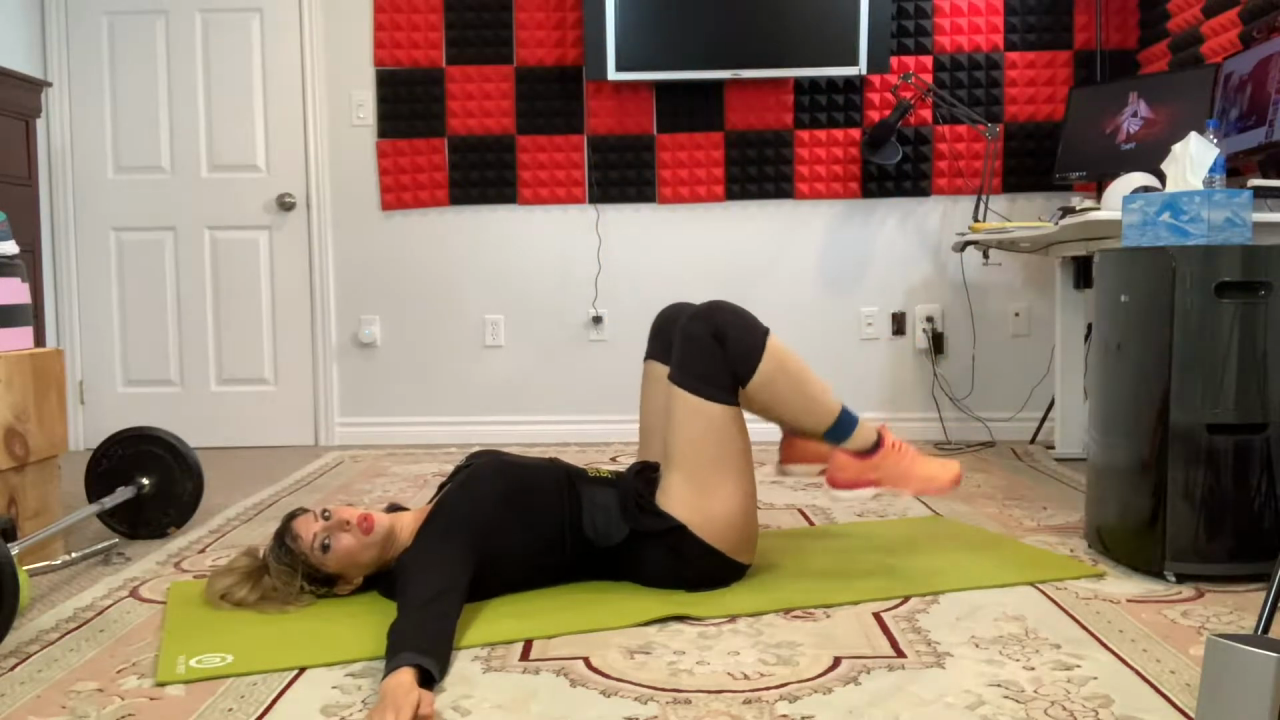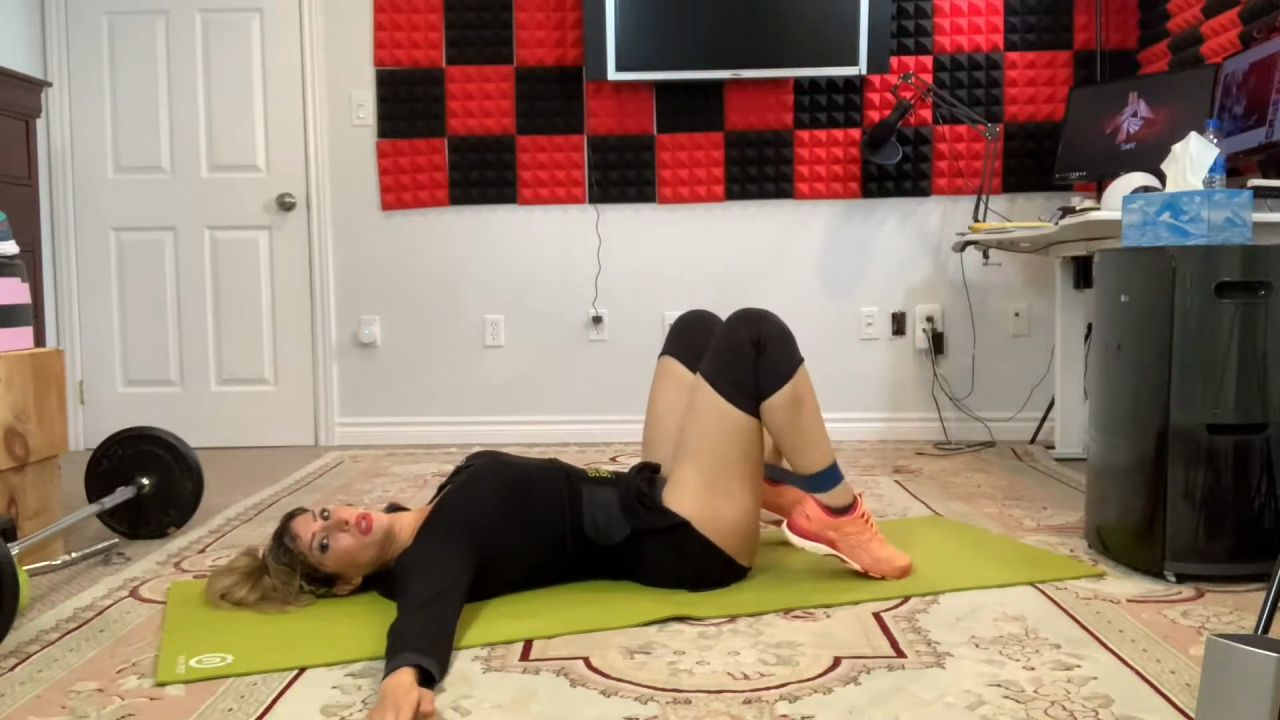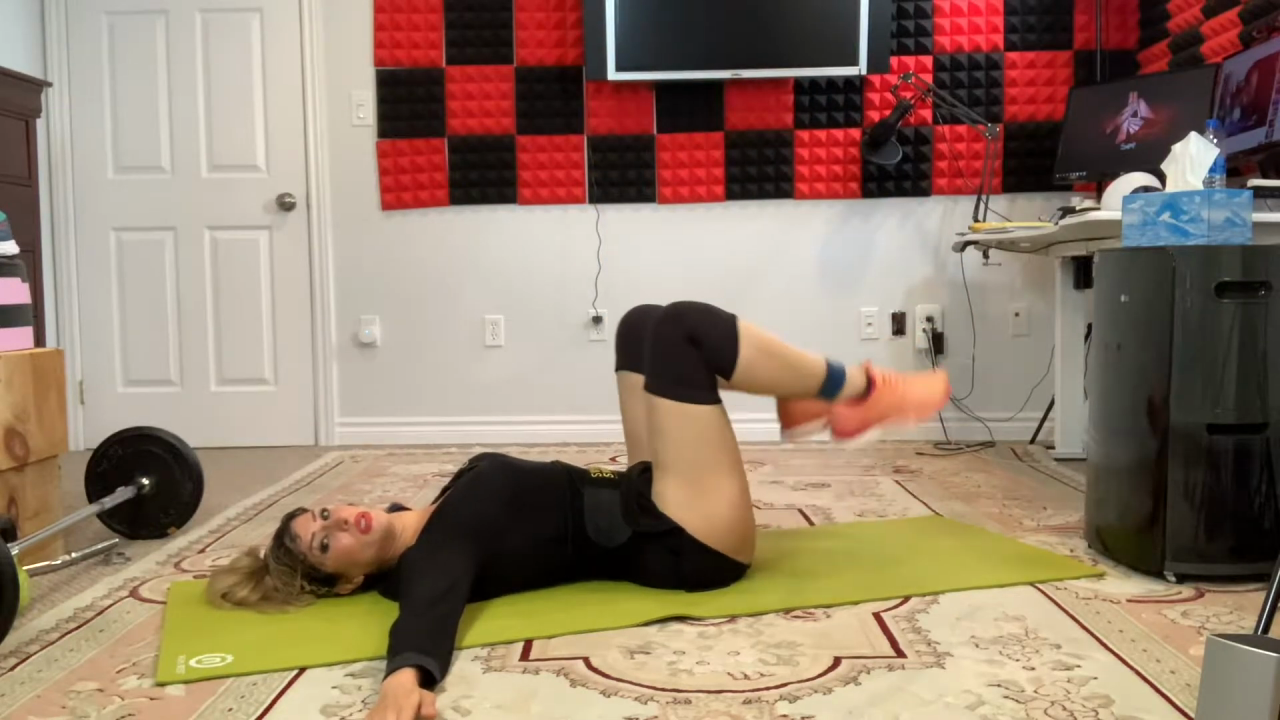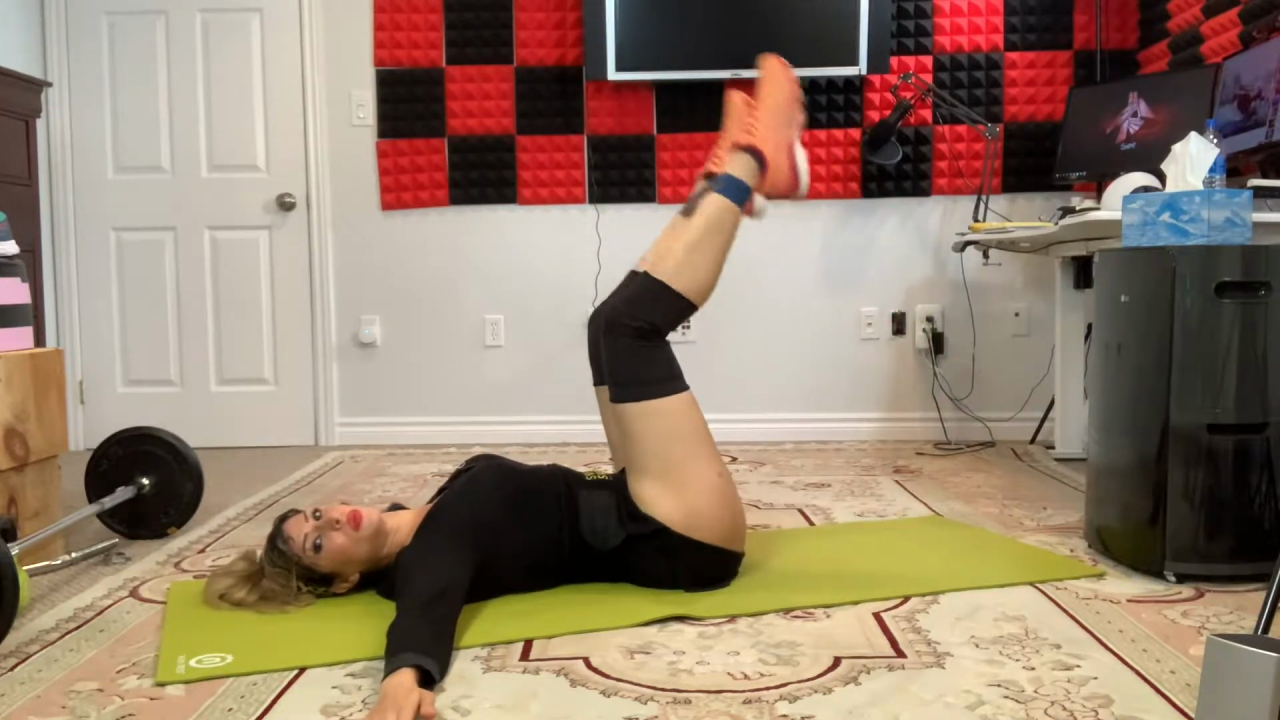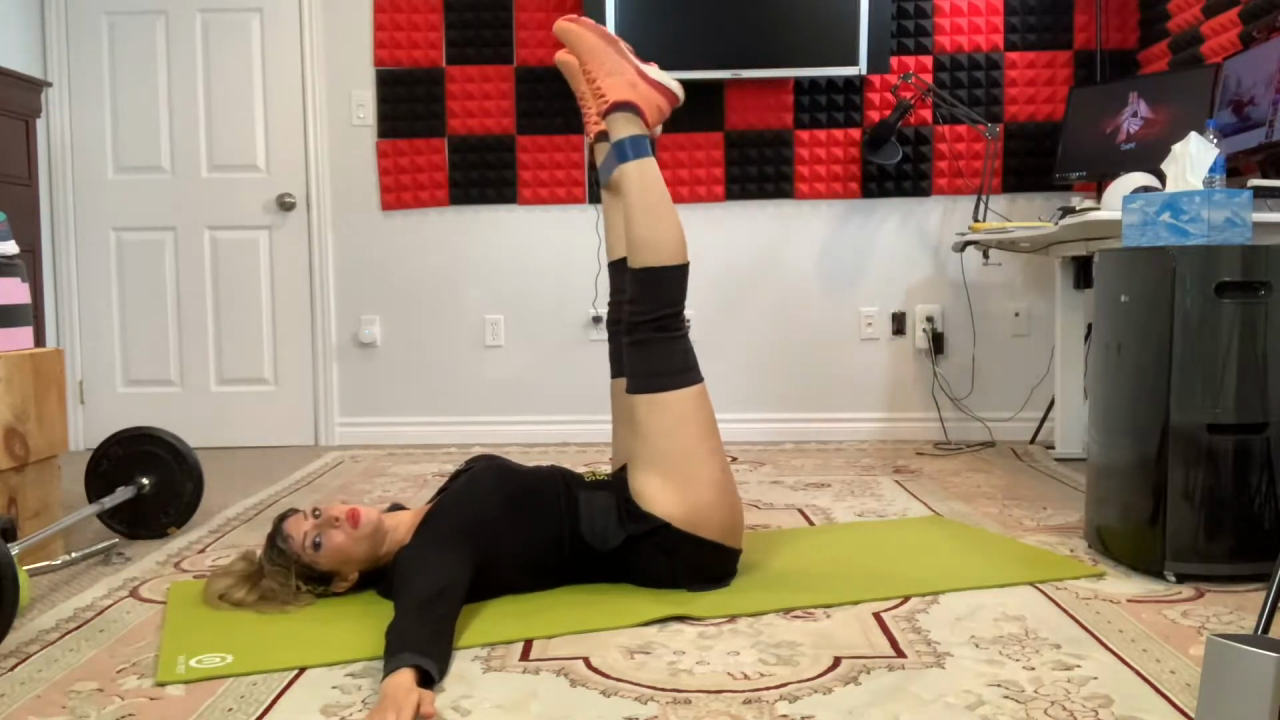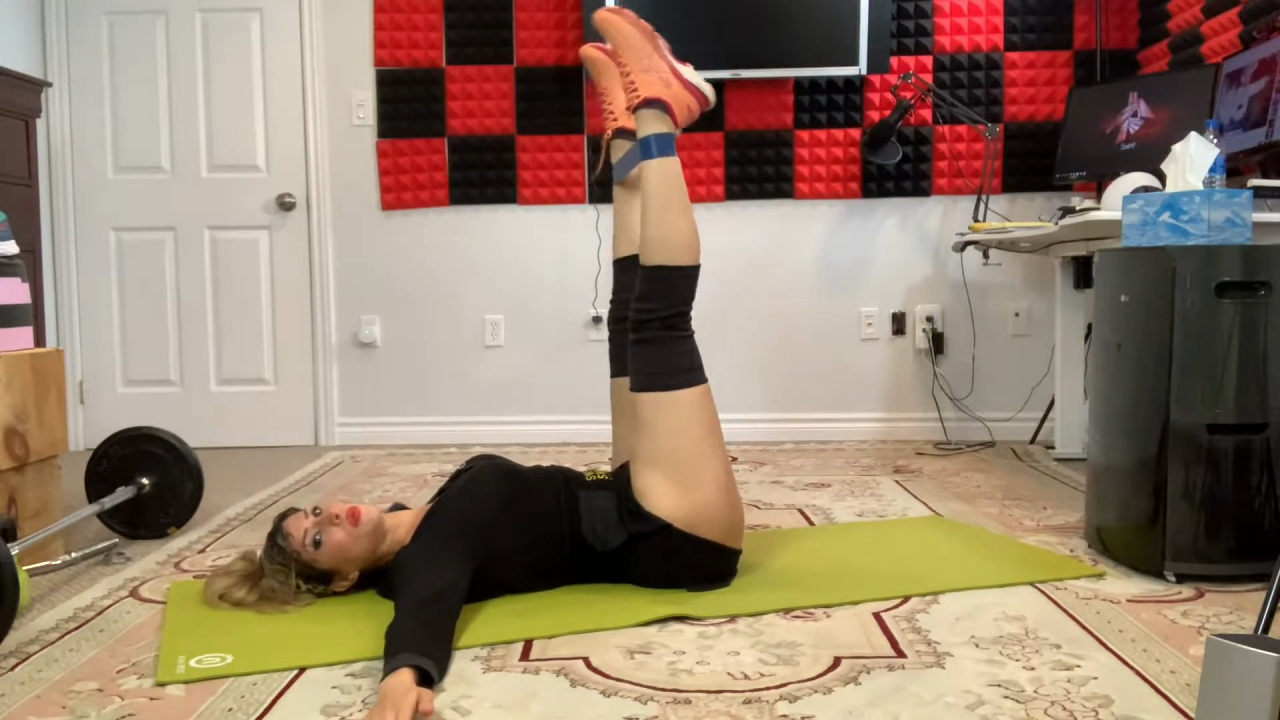
dt=0.4s
person 1, frame 1
left shoulder: (427, 520)
right shoulder: (421, 563)
right elbow: (424, 615)
left hip: (643, 499)
right hip: (684, 544)
left knee: (683, 323)
right knee: (713, 331)
left ankle: (829, 445)
right ankle: (869, 456)
person 1, frame 2
left shoulder: (424, 519)
right shoulder: (421, 564)
right elbow: (426, 613)
left hip: (643, 499)
right hip: (684, 544)
left knee: (699, 329)
right knee: (753, 334)
left ankle: (783, 489)
right ankle: (839, 515)
person 1, frame 3
left shoulder: (425, 521)
right shoulder: (424, 562)
right elbow: (427, 616)
left hip: (637, 509)
right hip: (685, 547)
left knee: (646, 324)
right knee: (680, 327)
left ankle: (819, 395)
right ankle: (857, 391)
person 1, frame 4
left shoulder: (426, 519)
right shoulder: (421, 565)
right elbow: (424, 617)
left hip: (634, 518)
right hip: (683, 548)
left knee: (624, 330)
right knee: (625, 325)
left ankle: (742, 174)
right ankle: (746, 162)
person 1, frame 5
left shoulder: (420, 525)
right shoulder: (418, 563)
right elbow: (424, 610)
left hip: (632, 514)
right hip: (679, 541)
right knee: (651, 318)
left ankle: (613, 131)
right ankle: (623, 120)
person 1, frame 6
left shoulder: (418, 525)
right shoulder: (419, 564)
right elbow: (426, 611)
left hip: (629, 513)
right hip: (678, 544)
right knee: (654, 318)
left ankle: (635, 130)
right ankle: (656, 115)
